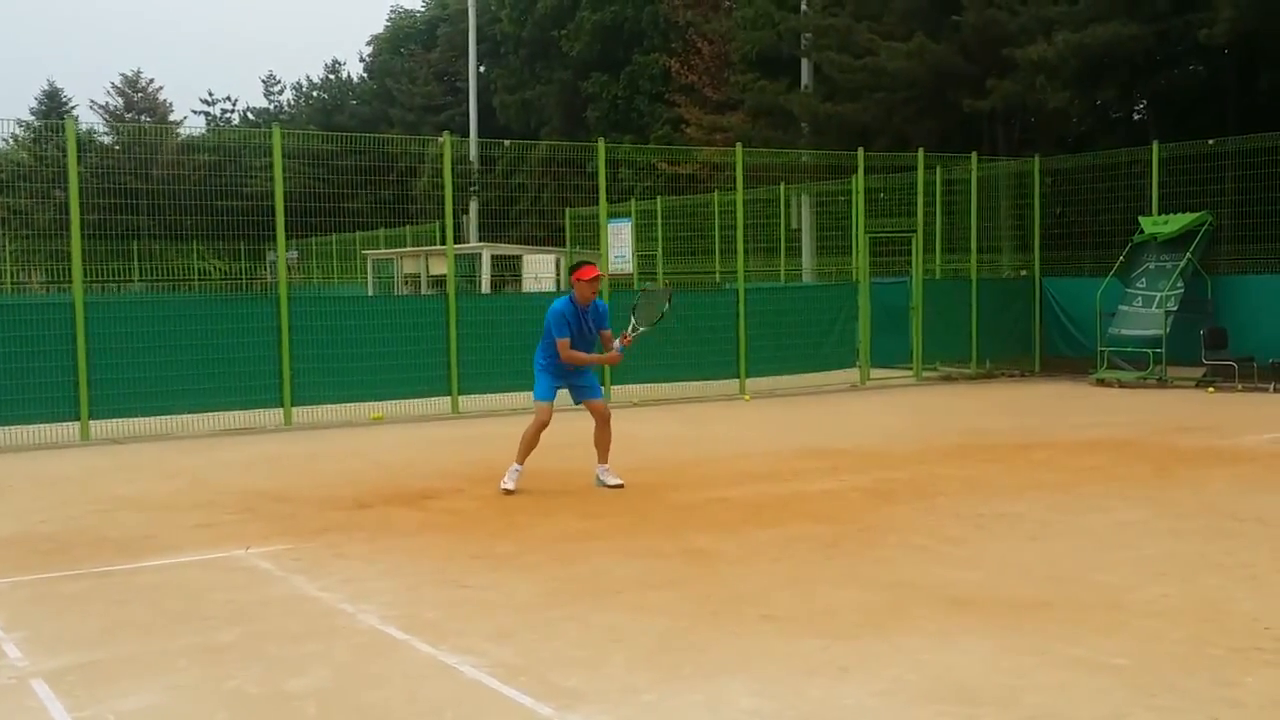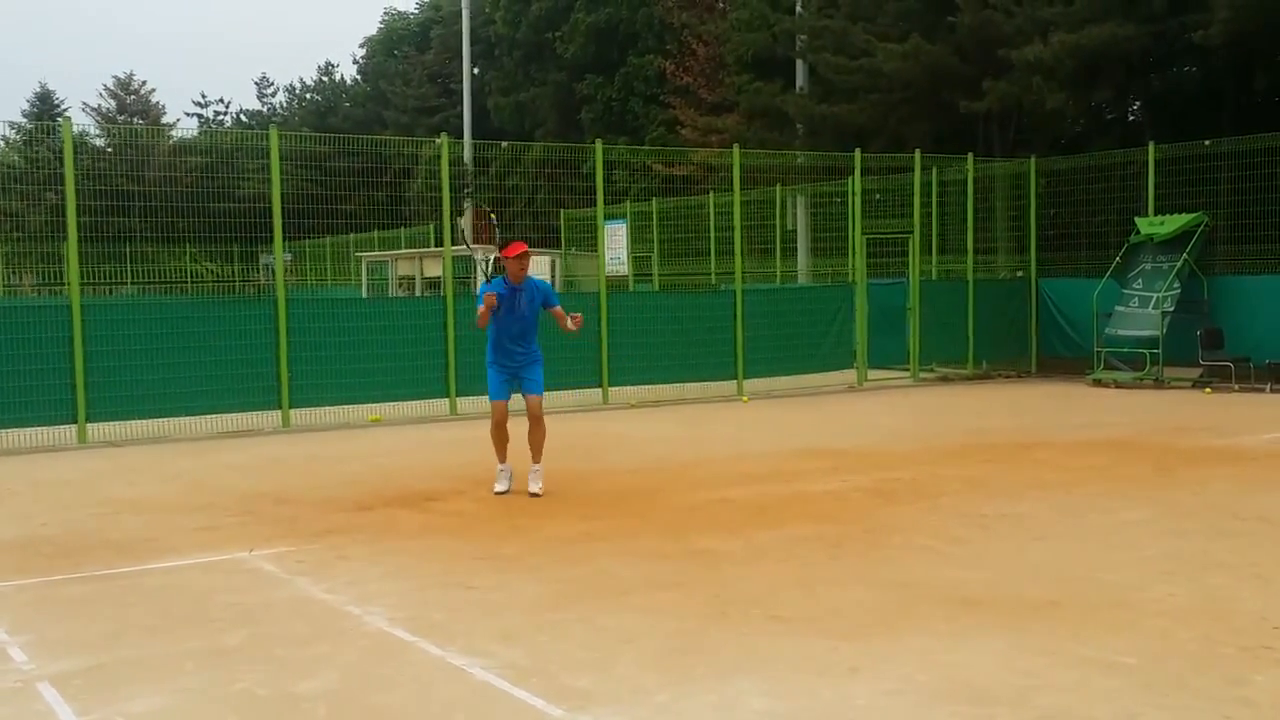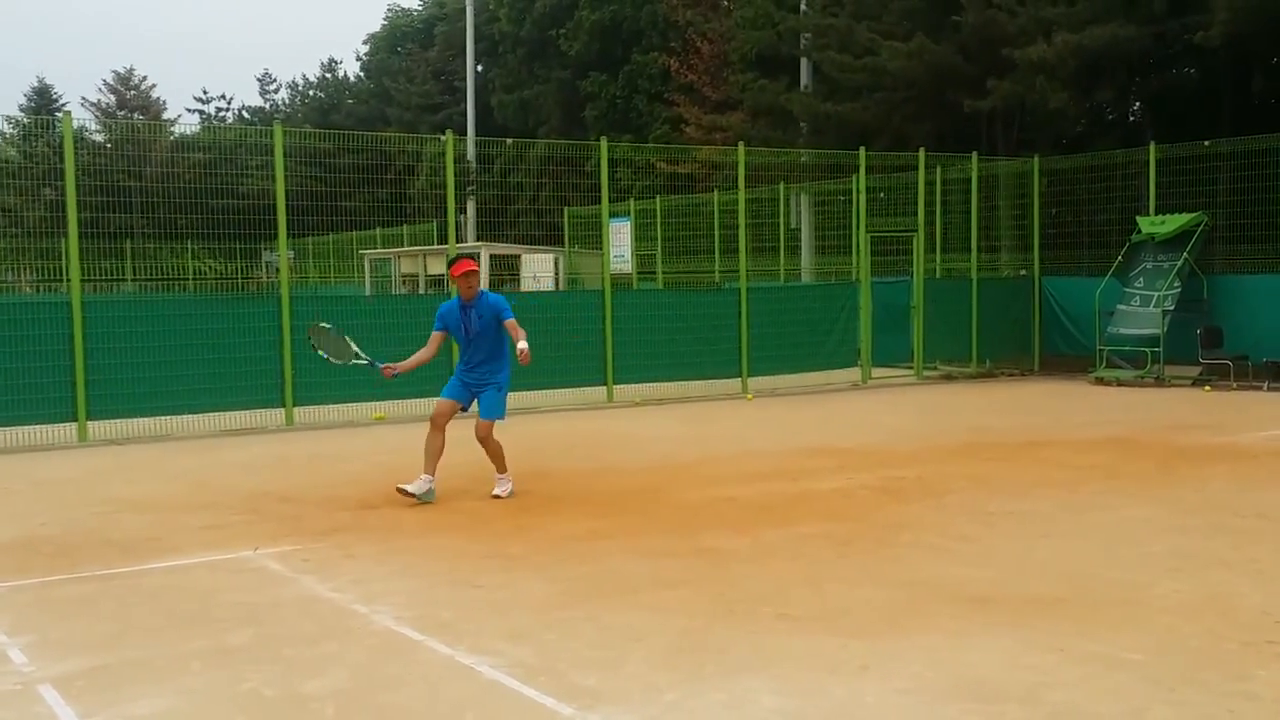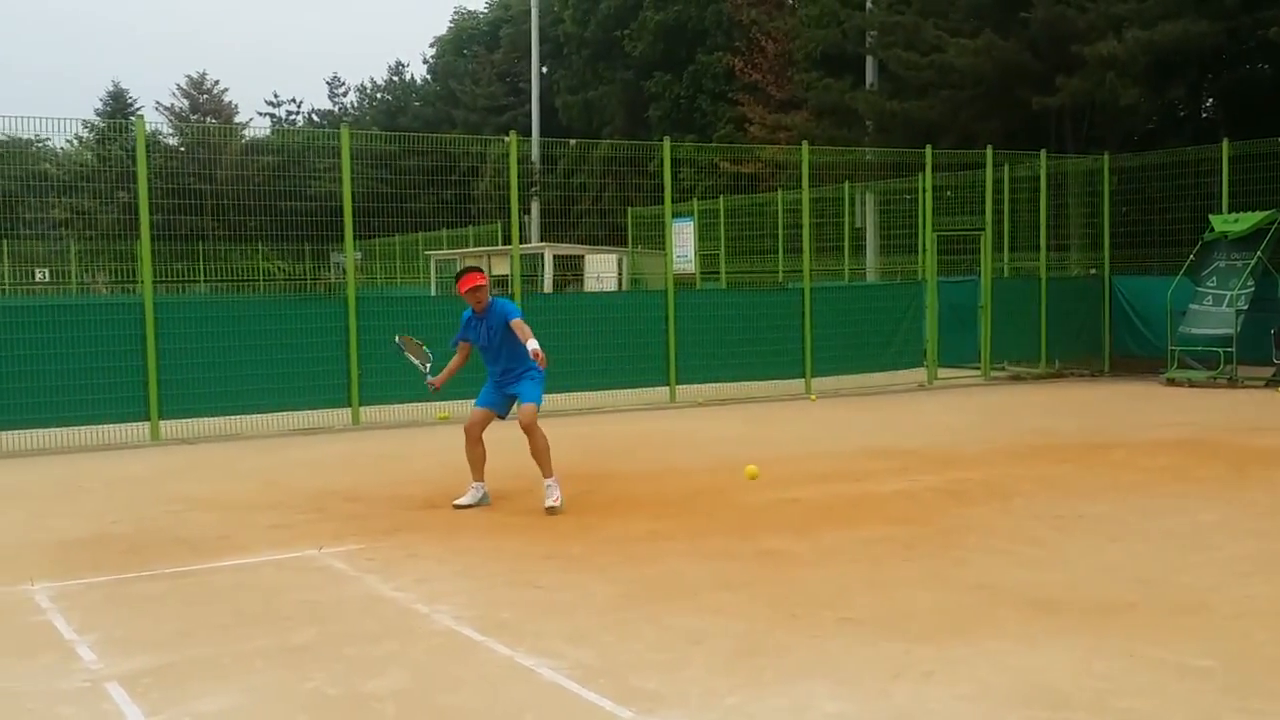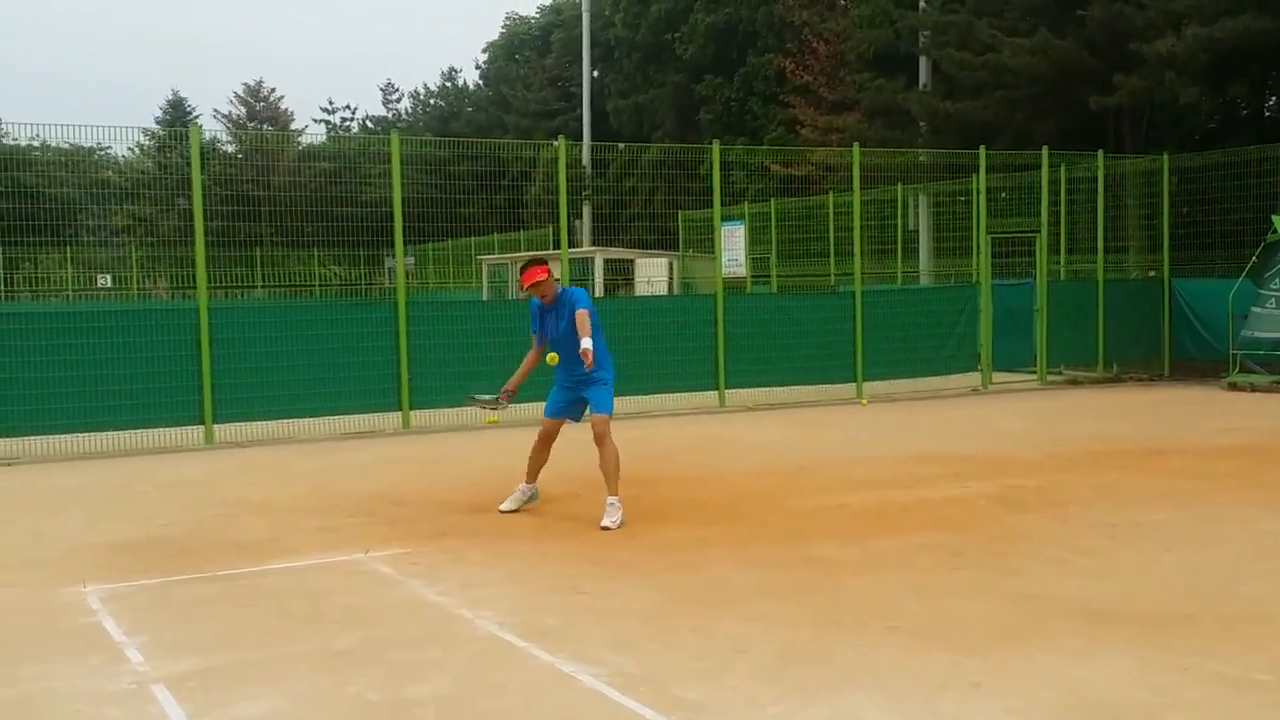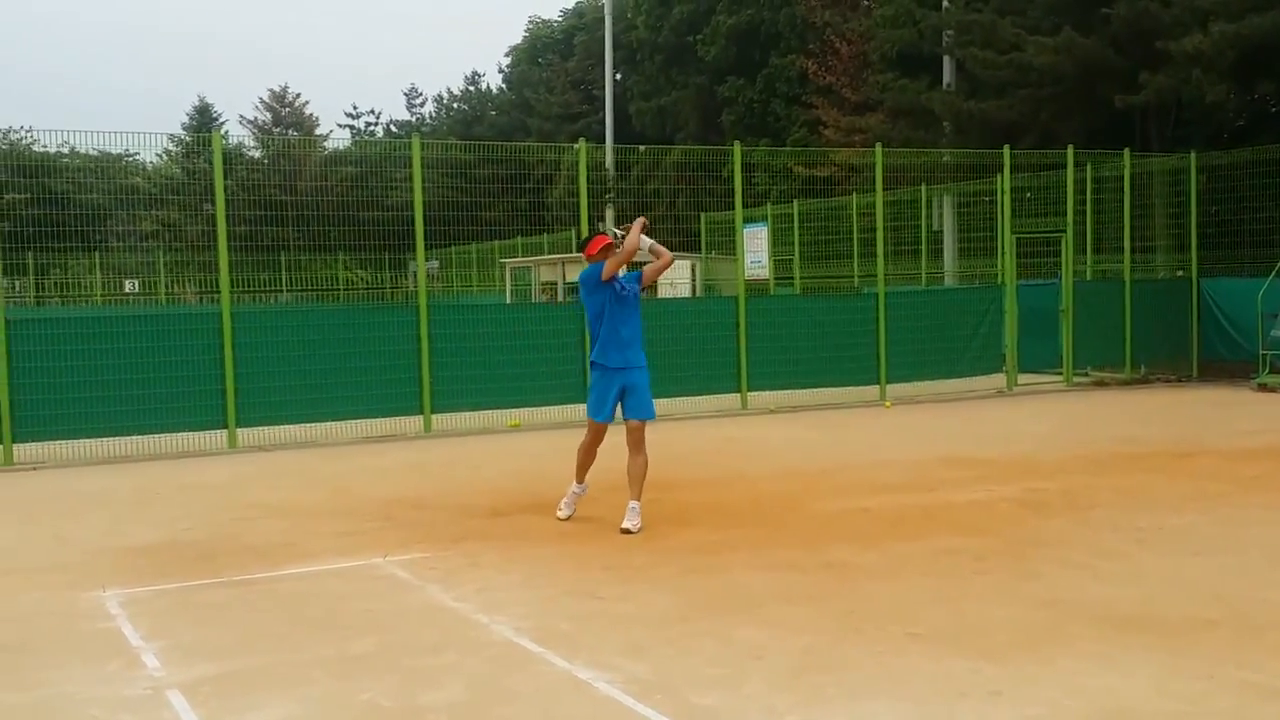
dt=0.4s
person 1, frame 1
left shoulder: (600, 308)
right shoulder: (559, 310)
left elbow: (607, 342)
right elbow: (565, 354)
right wrist: (602, 358)
left hip: (581, 369)
right hip: (549, 368)
left knee: (603, 414)
right knee: (542, 420)
left ankle: (603, 470)
right ankle: (514, 470)
person 1, frame 2
left shoulder: (541, 287)
right shoulder: (491, 288)
left elbow: (562, 321)
right elbow: (481, 322)
left wrist: (572, 322)
right wrist: (487, 308)
left hip: (530, 360)
right hip: (499, 362)
left knee: (535, 413)
right knee: (499, 418)
left ankle: (535, 471)
right ankle: (504, 469)
person 1, frame 3
left shoulder: (496, 302)
right shoulder: (446, 310)
left elbow: (515, 328)
right elbow: (430, 350)
left wrist: (522, 344)
right wrist: (399, 367)
left hip: (494, 378)
right hip: (464, 375)
left knee: (483, 434)
right knee: (437, 419)
left ankle: (504, 477)
right ankle: (426, 483)
person 1, frame 4
left shoulder: (505, 307)
right shoulder: (467, 318)
left elbow: (521, 328)
right elbow: (462, 354)
left wrist: (532, 345)
right wrist: (439, 379)
left hip: (527, 375)
right hip: (497, 381)
left knee: (527, 422)
right knee: (471, 428)
left ankle: (550, 484)
right ankle: (478, 489)
person 1, frame 5
left shoulder: (576, 295)
right shoulder: (537, 308)
left elbow: (583, 320)
right elbow: (537, 350)
left wrist: (586, 344)
right wrist: (514, 383)
left hip: (597, 376)
right hip: (566, 380)
left knee: (601, 432)
right knee: (545, 435)
left ankle: (613, 504)
right ankle: (528, 489)
person 1, frame 6
left shoulder: (631, 280)
right shoulder: (589, 278)
left elbow: (667, 258)
right elbow: (625, 253)
left wrist: (641, 238)
right wrist: (637, 226)
left hip: (636, 368)
right hip: (605, 368)
left knee: (636, 438)
right knee: (593, 437)
left ankle: (634, 508)
right ankle: (578, 488)
